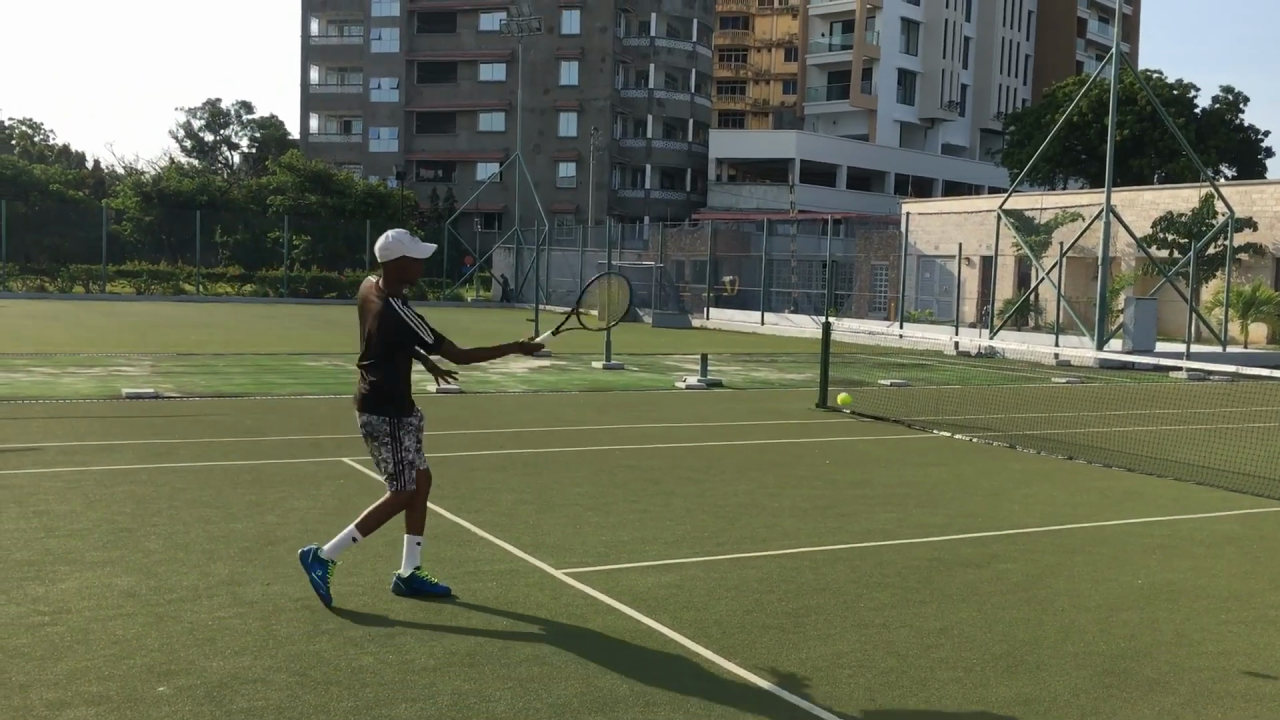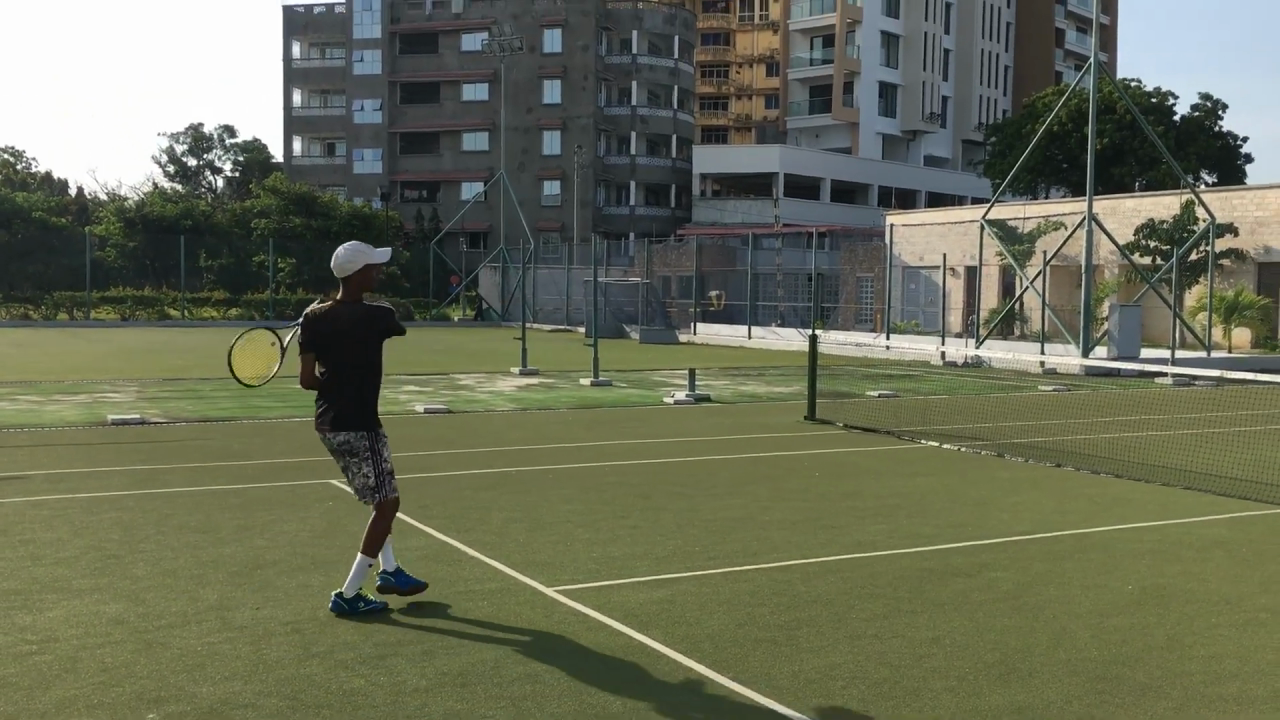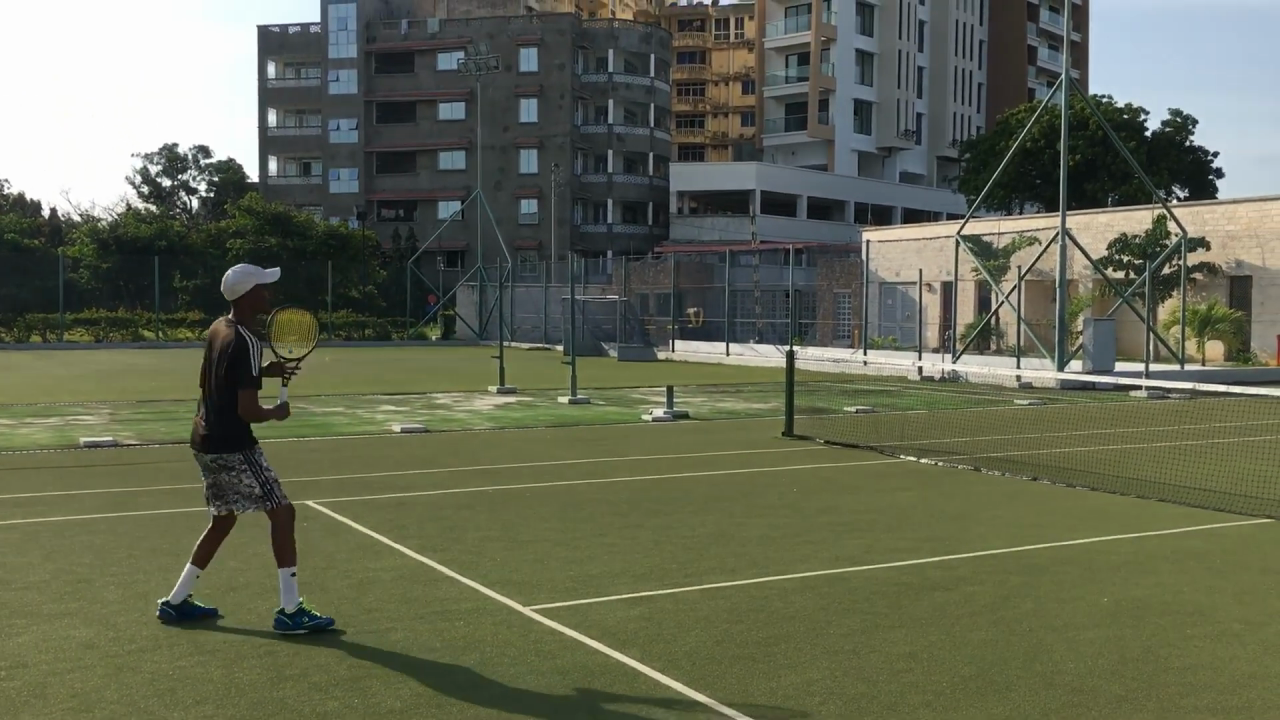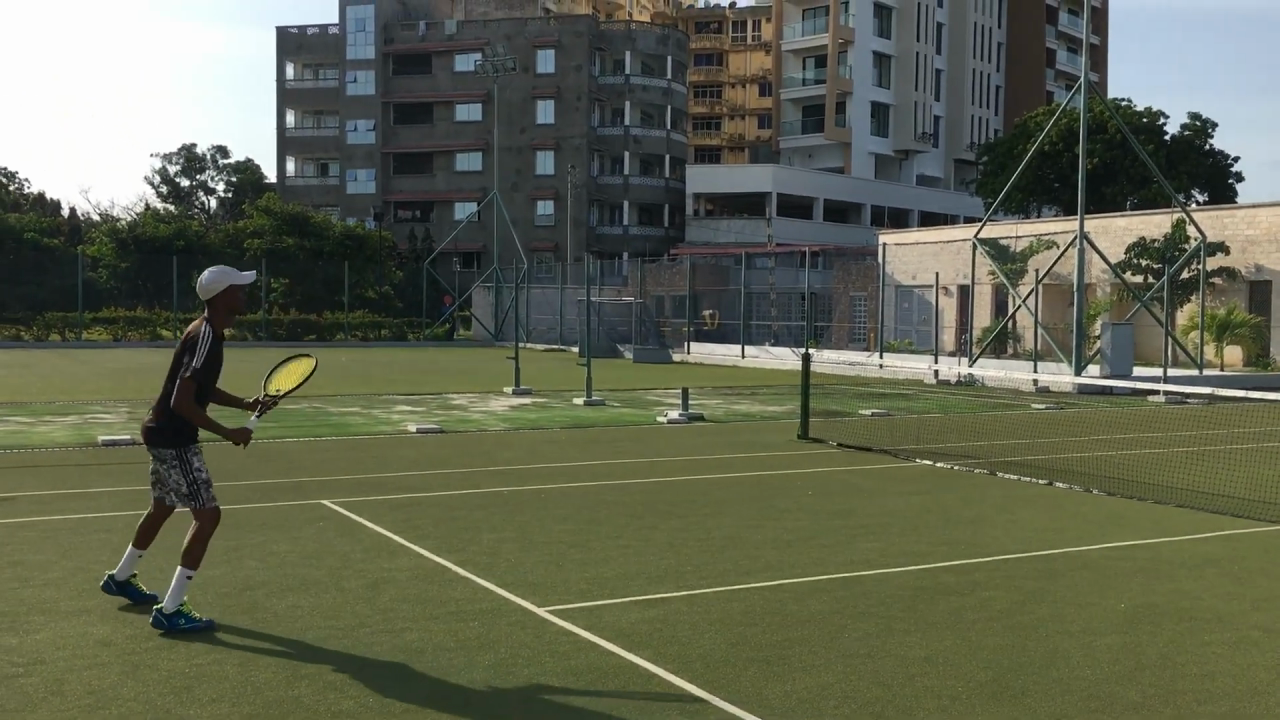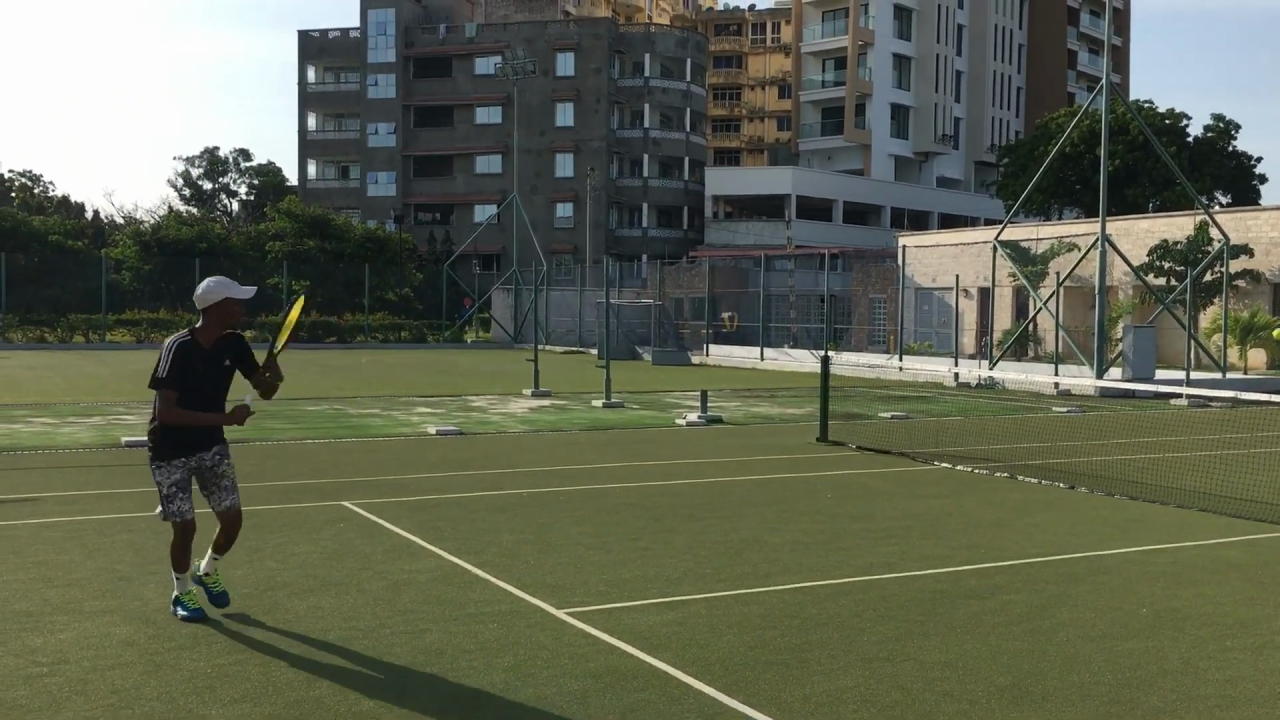
dt=0.5s
person 1, frame 1
left shoulder: (369, 287)
right shoulder: (397, 313)
right elbow: (456, 355)
left wrist: (424, 360)
right wrist: (514, 348)
left hip: (383, 405)
right hip: (385, 413)
left knee: (420, 482)
right knee: (403, 496)
left ankle: (409, 574)
right ankle: (323, 555)
person 1, frame 2
left shoulder: (313, 317)
right shoulder: (377, 315)
left elbow: (309, 381)
right elbow: (396, 328)
left hip: (327, 422)
right hip: (359, 426)
left knee: (378, 491)
right knee: (386, 504)
left ankle: (388, 572)
right ankle: (350, 595)
person 1, frame 3
left shoulder: (217, 329)
right shoulder: (246, 343)
right elbow: (247, 411)
left wrist: (264, 372)
right wrist: (278, 412)
left hip: (205, 441)
right hip: (232, 445)
left knee: (223, 520)
right knee: (282, 513)
left ankle: (176, 601)
right ankle: (291, 609)
person 1, frame 4
left shoulder: (212, 334)
right shoulder: (204, 338)
right elbow: (182, 403)
left wrist: (246, 404)
right wrist: (227, 433)
left hip: (164, 434)
right hip: (172, 438)
left knee: (164, 505)
right knee: (209, 515)
left ankle: (120, 577)
right ankle: (171, 610)
person 1, frame 5
left shoulder: (234, 344)
right shoulder: (176, 348)
left elbow: (264, 391)
right elbow: (165, 412)
left wrist: (271, 376)
right wrist: (222, 418)
left hip: (211, 445)
right hip: (171, 450)
left knee: (232, 519)
right knee: (185, 527)
left ankle: (207, 571)
right ankle: (182, 593)
